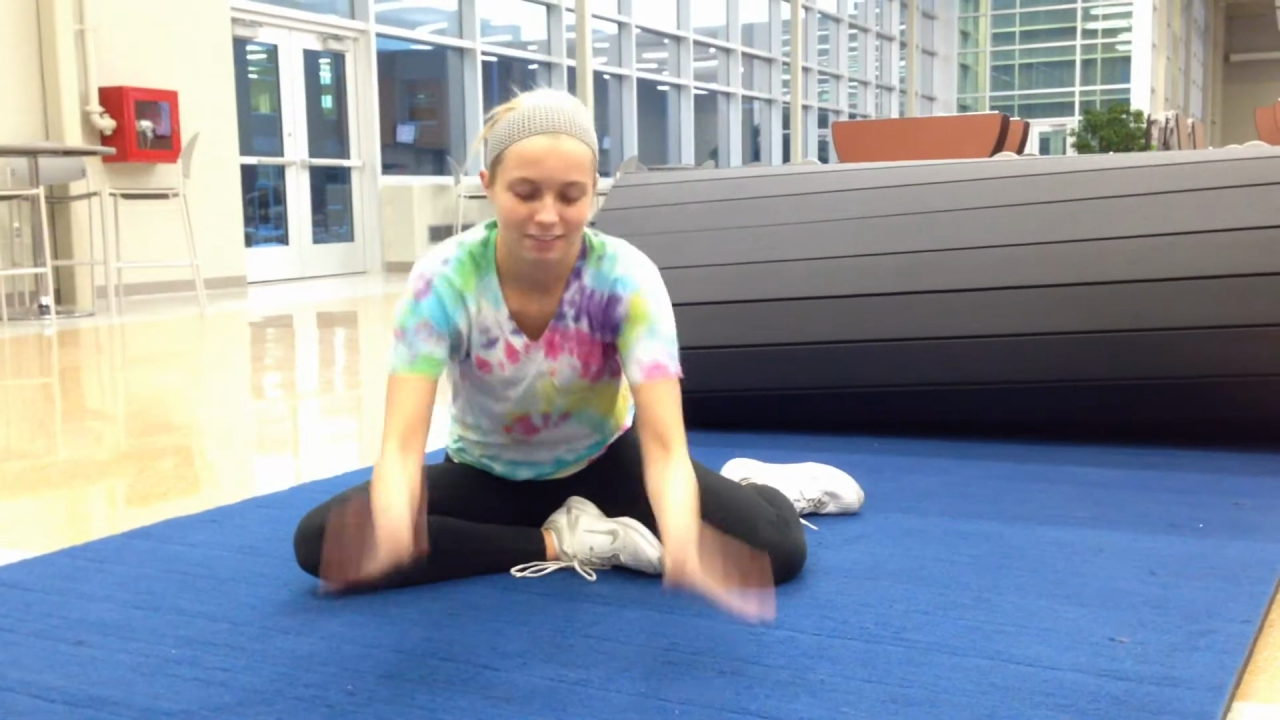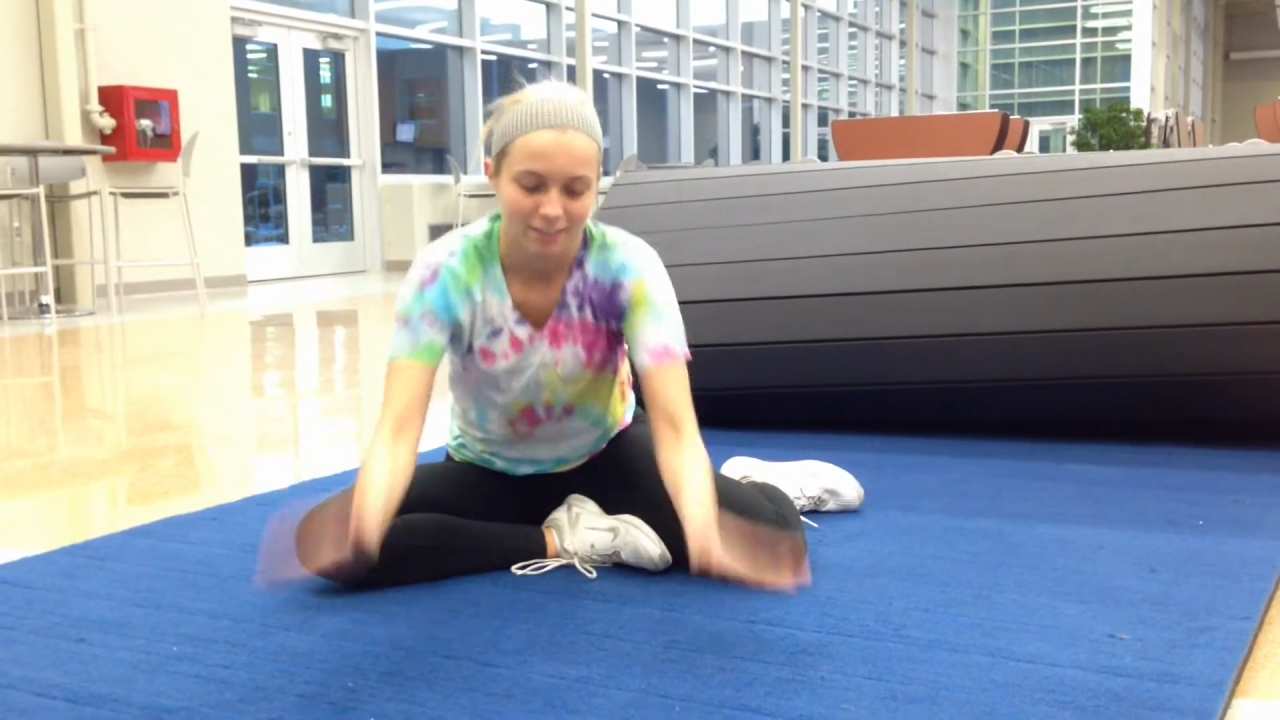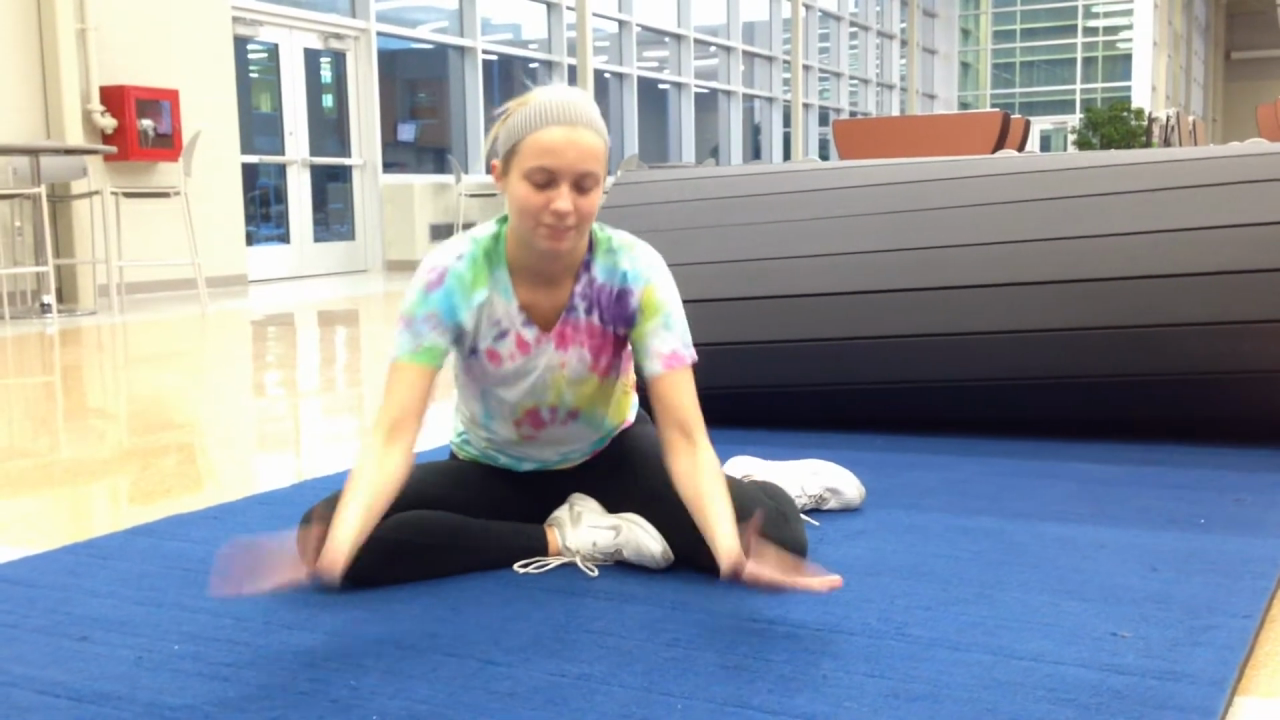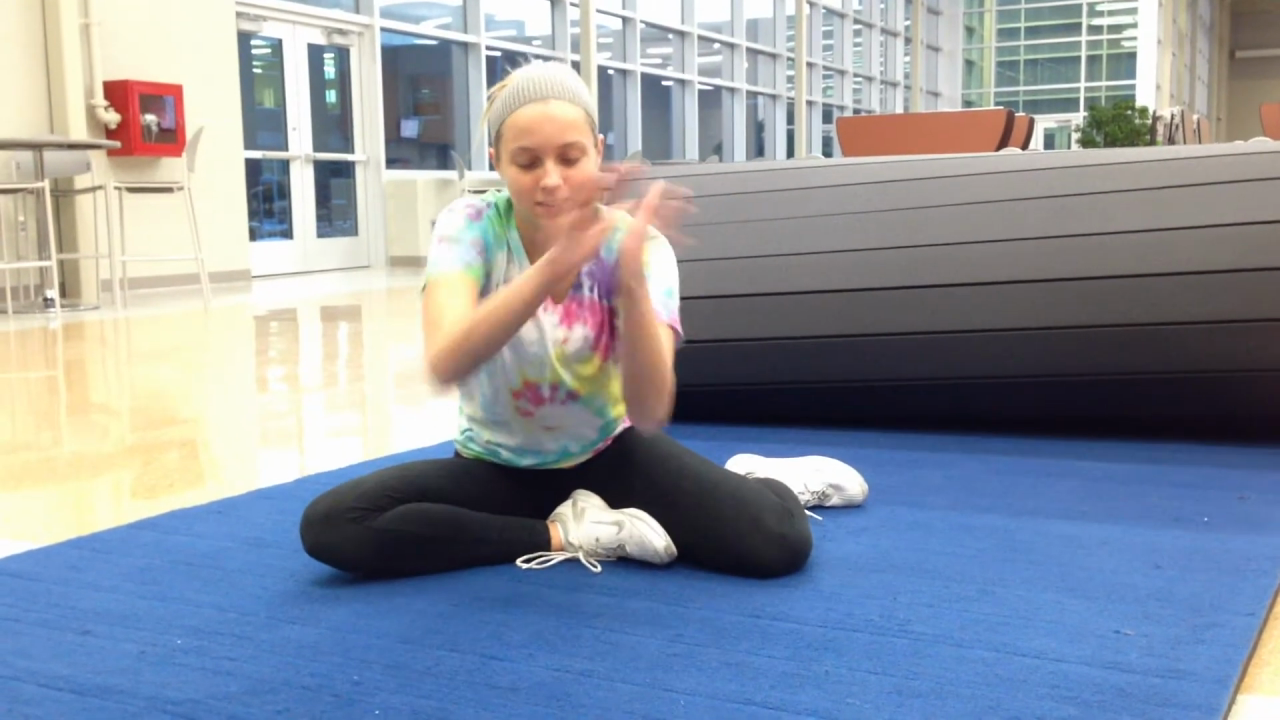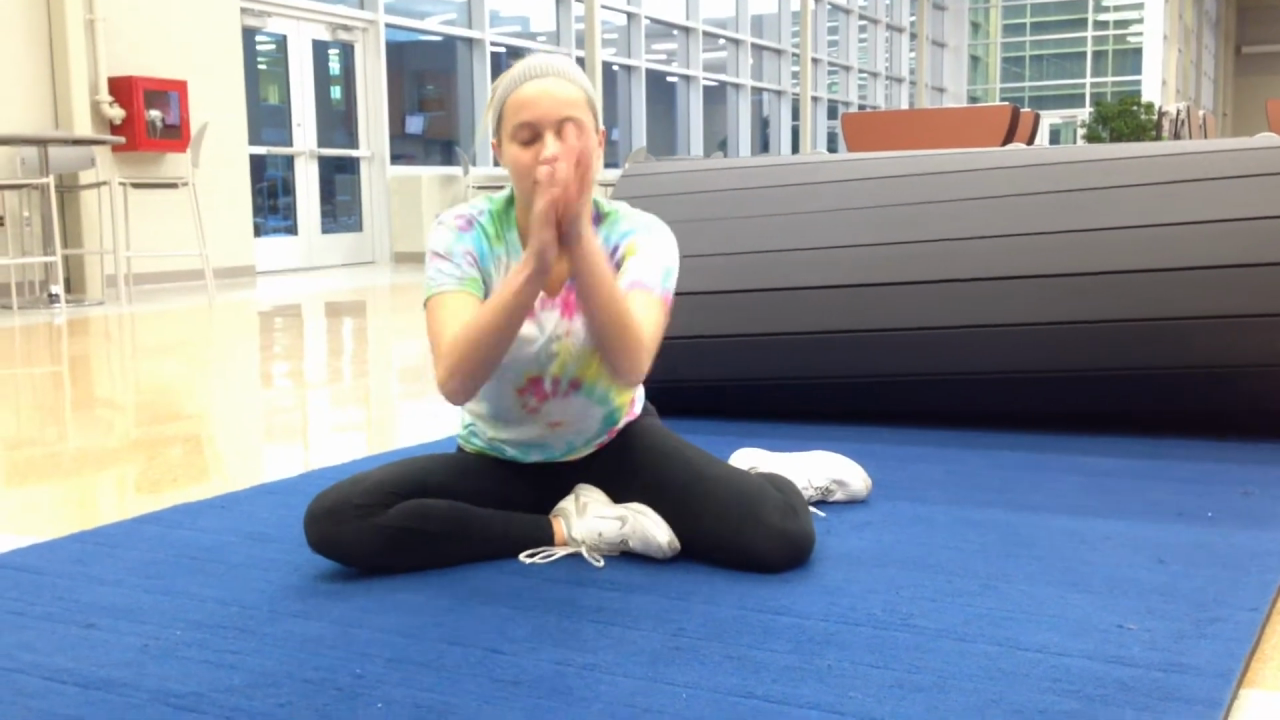
dt=0.5s
person 1, frame 1
left shoulder: (626, 277)
right shoulder: (443, 279)
left elbow: (665, 445)
right elbow: (401, 445)
left wrist: (684, 545)
right wrist: (392, 527)
left hip: (602, 463)
right hip: (486, 478)
left knee: (776, 549)
right knee: (320, 541)
right ankle: (565, 544)
person 1, frame 2
left shoulder: (629, 267)
right shoulder: (445, 271)
left elbow: (674, 423)
right elbow: (398, 428)
left wrist: (704, 529)
right wrist: (362, 525)
left hip: (606, 458)
right hip: (486, 474)
left knee: (770, 535)
right ankle: (565, 539)
person 1, frame 3
left shoulder: (634, 272)
right shoulder: (451, 274)
left elbow: (684, 433)
right elbow: (391, 437)
left wrist: (732, 548)
right wrist: (334, 551)
left hip: (605, 459)
right hip: (489, 471)
left knee: (777, 530)
right knee: (337, 536)
right ankle: (564, 539)
person 1, frame 4
left shoulder: (639, 247)
right shoulder: (467, 228)
left elbow: (649, 413)
right elbow: (444, 364)
left wrist: (633, 284)
right wrist: (553, 268)
left hip: (611, 453)
right hip: (495, 465)
left knee: (780, 539)
right knee: (329, 526)
left ankle: (760, 478)
right ankle: (569, 535)
person 1, frame 5
left shoulder: (639, 236)
right shoulder: (465, 235)
left elbow: (631, 363)
right elbow: (456, 382)
left wrist: (578, 236)
right wrist: (539, 255)
left hip: (612, 447)
right hip: (497, 464)
left knee: (783, 533)
right knee: (330, 521)
right ankle: (571, 525)
